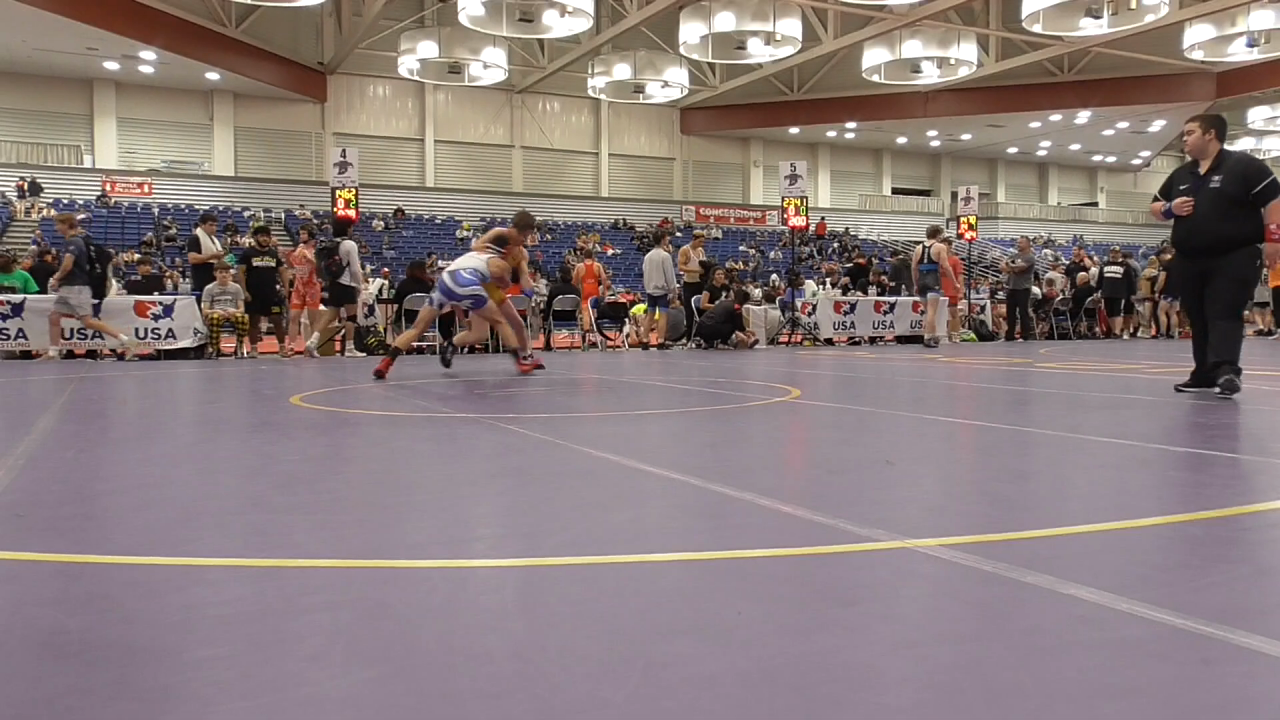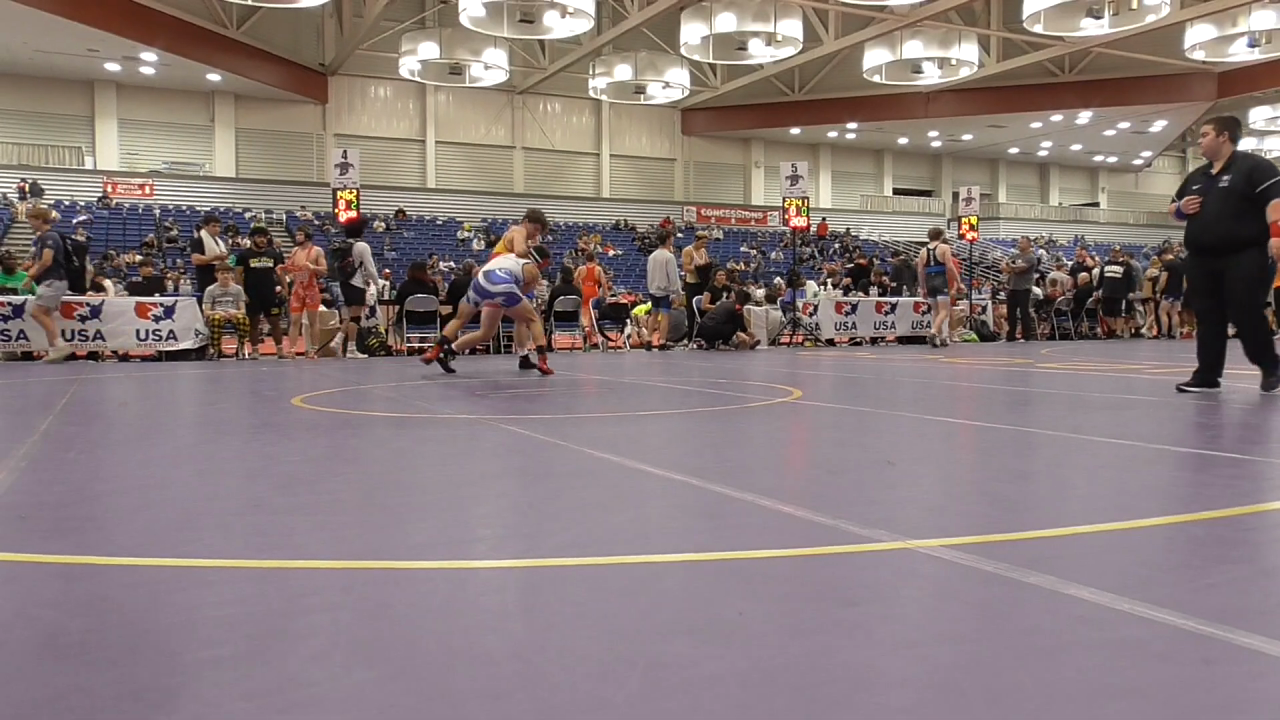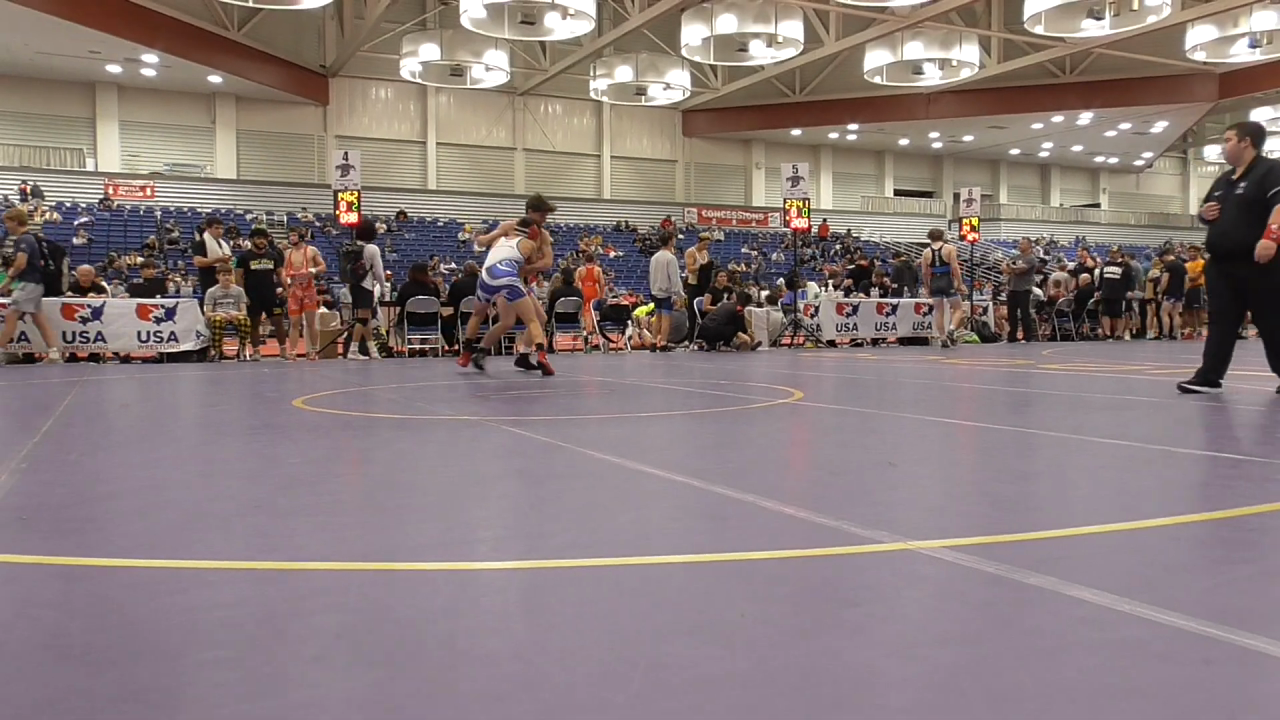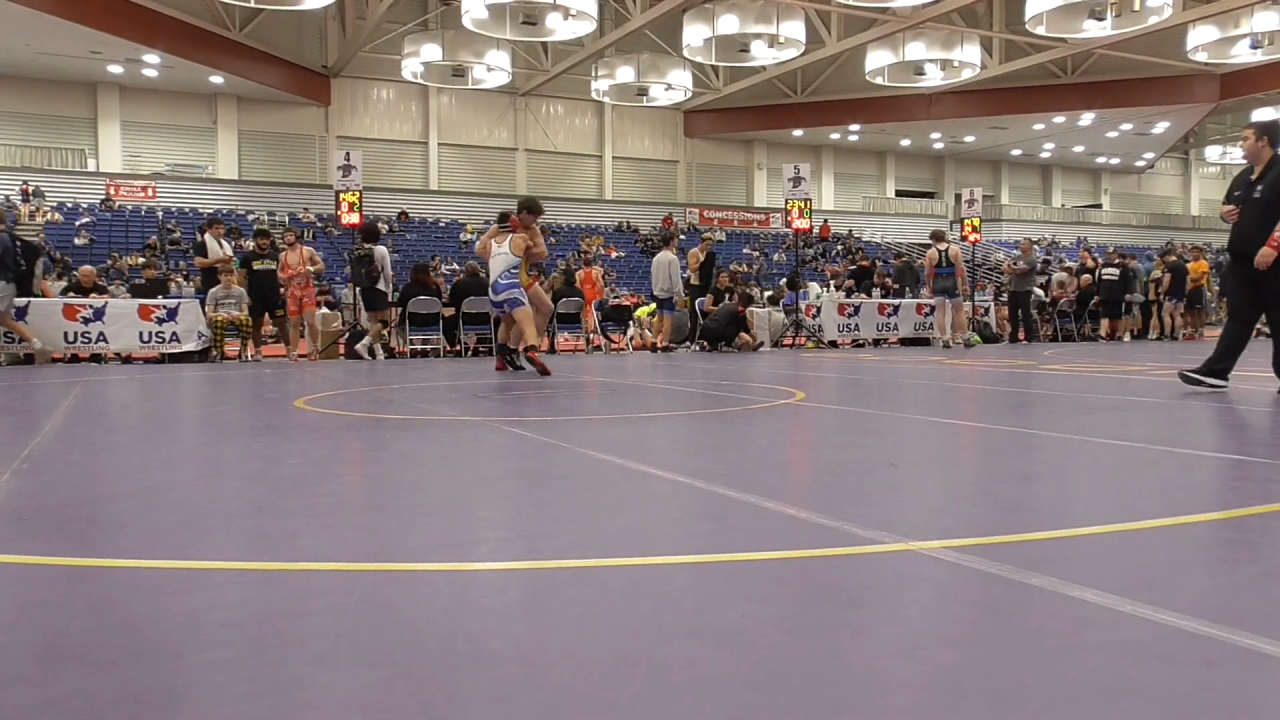
dt=0.2s
person 1, frame 1
left shoulder: (1244, 165)
right shoulder: (1181, 175)
right elbow: (1155, 207)
right wrist: (1170, 209)
left hip: (1234, 257)
right hip: (1189, 261)
left knee: (1224, 315)
right knee: (1198, 319)
left ankle: (1226, 373)
right ankle: (1204, 375)
person 1, frame 2
left shoulder: (1254, 166)
right shoulder: (1197, 176)
right elbow: (1173, 207)
right wrist: (1181, 208)
left hip: (1244, 258)
right hip: (1202, 260)
left knee: (1246, 315)
right knee: (1208, 319)
right ankle: (1206, 376)
person 1, frame 3
right shoulder: (1222, 181)
right elbow: (1206, 210)
right wrist: (1204, 213)
right hip: (1222, 264)
right knee: (1221, 320)
right ankle: (1209, 377)
person 1, frame 4
right shoulder: (1242, 178)
right elbow: (1229, 207)
right wrist: (1226, 214)
right hip: (1243, 263)
right knee: (1238, 318)
right ankle: (1215, 372)
